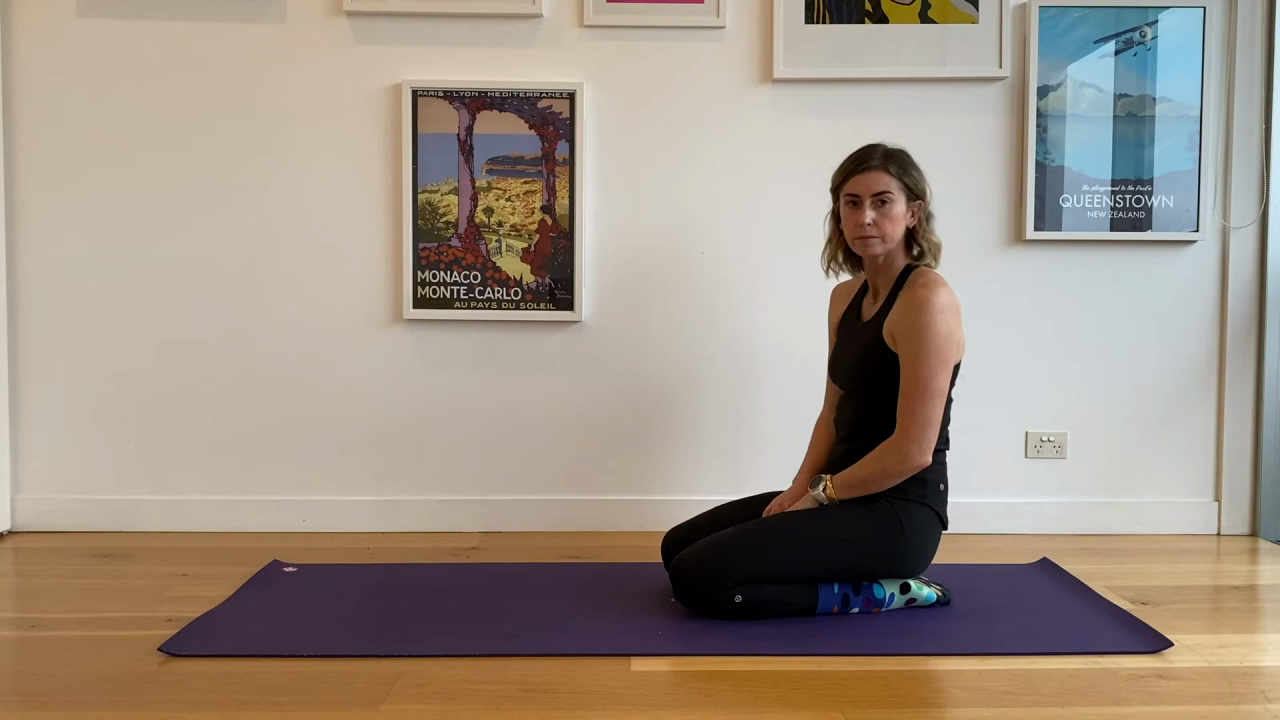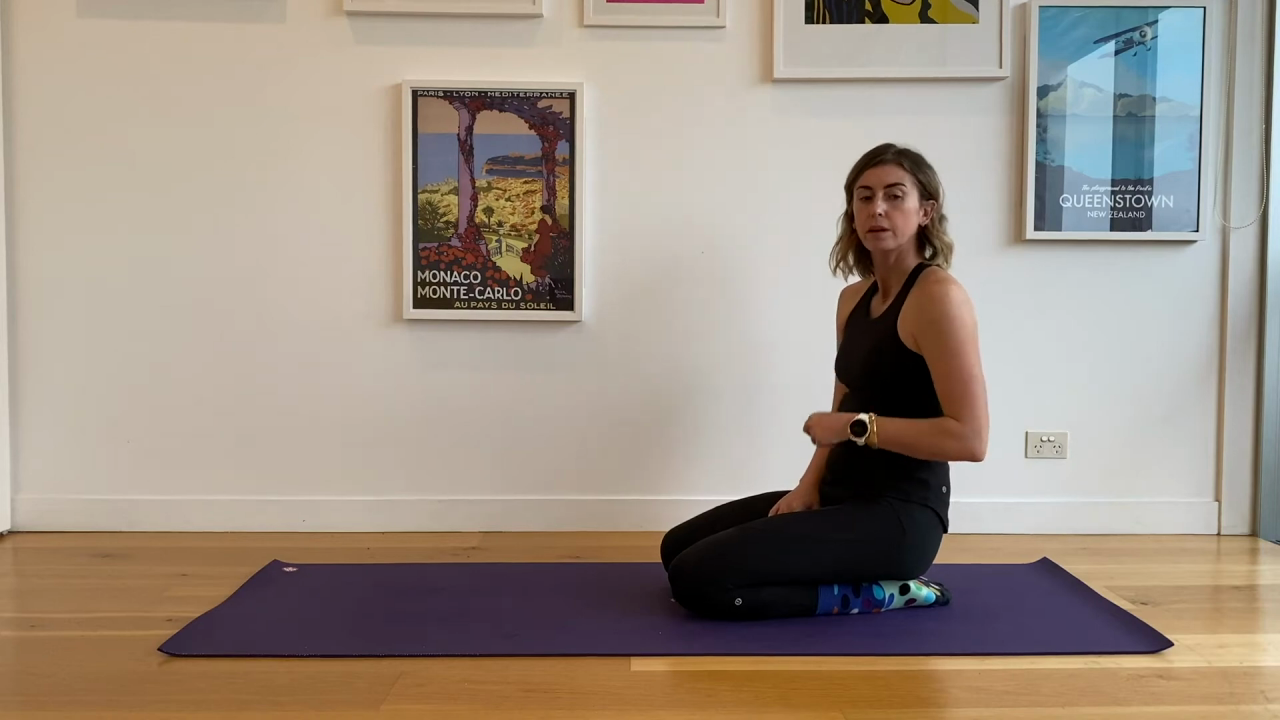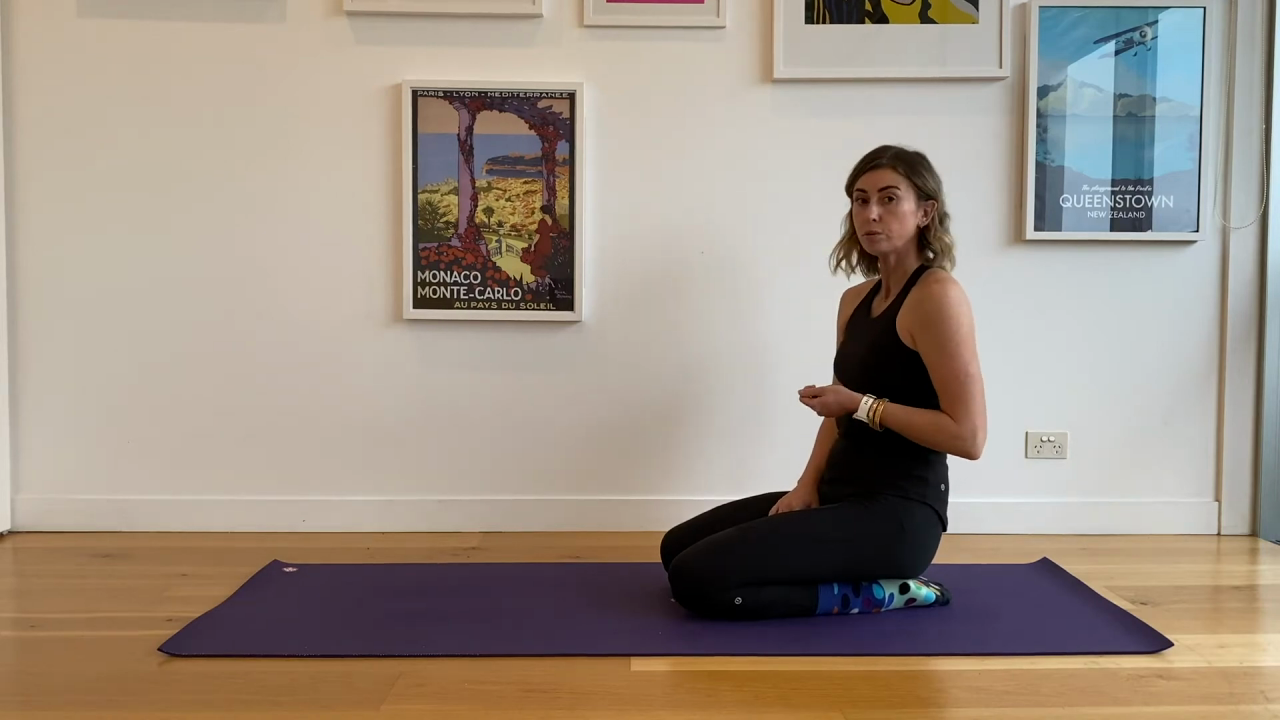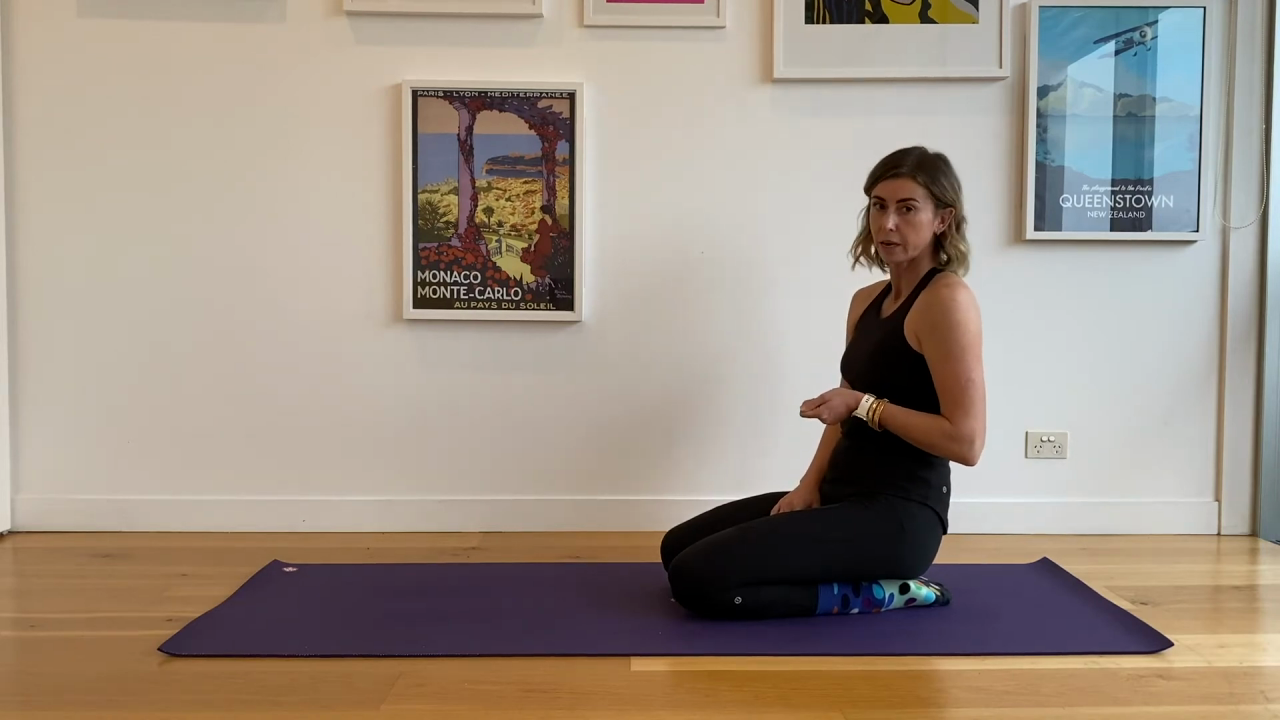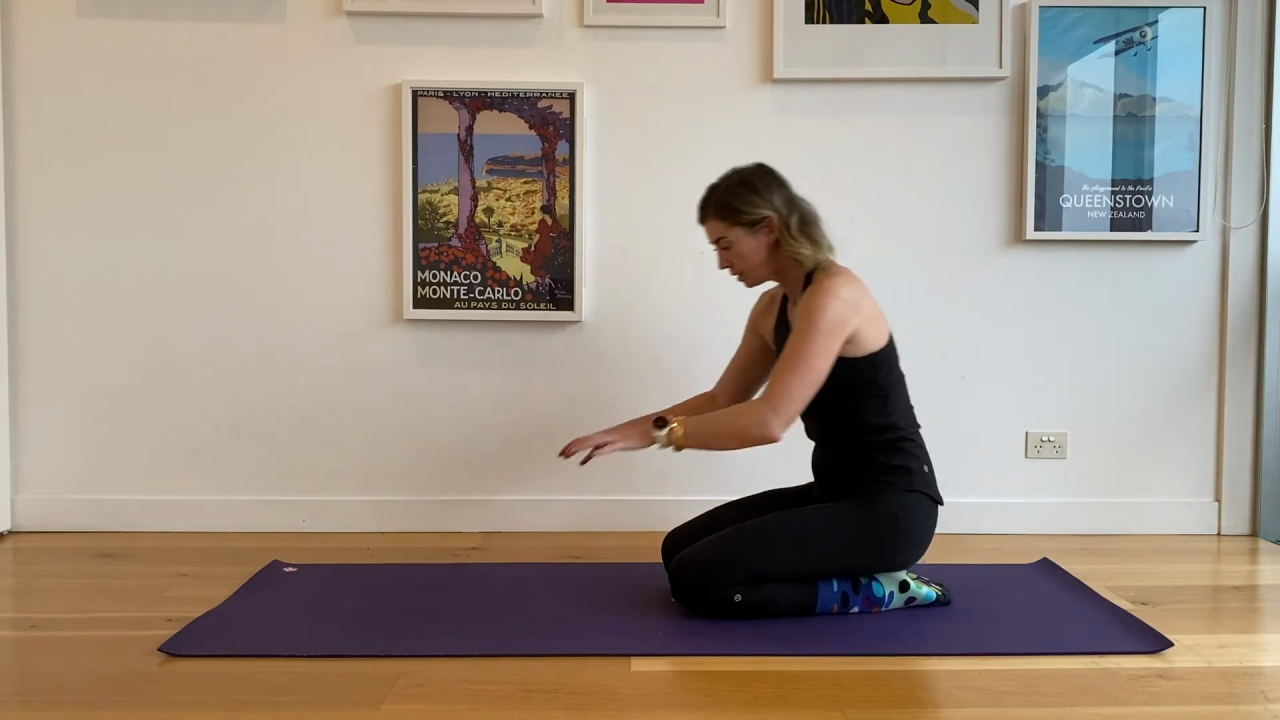
dt=0.7s
person 1, frame 1
left shoulder: (927, 299)
right shoulder: (845, 297)
left elbow: (913, 449)
left wrist: (818, 496)
right wrist: (800, 488)
left hip: (897, 515)
right hip: (847, 497)
left knee: (698, 577)
right knee: (678, 548)
left ankle: (885, 594)
right ankle: (872, 582)
person 1, frame 2
left shoulder: (939, 297)
right shoulder: (853, 298)
left elbow: (969, 438)
left wrist: (858, 426)
right wrist: (808, 485)
left hip: (899, 516)
right hip: (844, 496)
left knee: (698, 579)
right knee: (680, 548)
left ankle: (883, 594)
right ankle: (868, 583)
person 1, frame 3
left shoulder: (938, 296)
right shoulder: (855, 300)
left elbow: (968, 435)
left wrist: (863, 405)
right wrist: (807, 485)
left hip: (898, 514)
right hip: (843, 494)
left knee: (698, 578)
right knee: (678, 549)
left ankle: (881, 594)
right ankle: (875, 584)
person 1, frame 4
left shoulder: (947, 300)
right shoulder: (866, 300)
left elbow: (966, 440)
left wrist: (866, 405)
right wrist: (809, 484)
left hip: (898, 516)
right hip: (843, 495)
left knee: (697, 578)
right knee: (679, 548)
left ankle: (878, 594)
right ankle: (866, 581)
person 1, frame 5
left shoulder: (835, 296)
right shoulder: (774, 306)
left elbow: (770, 422)
right elbow: (725, 399)
left wrist: (659, 432)
right wrist: (639, 424)
left hip: (889, 507)
right hip: (839, 492)
left knee: (700, 581)
right knee: (681, 551)
left ankle: (867, 593)
right ankle: (855, 570)
